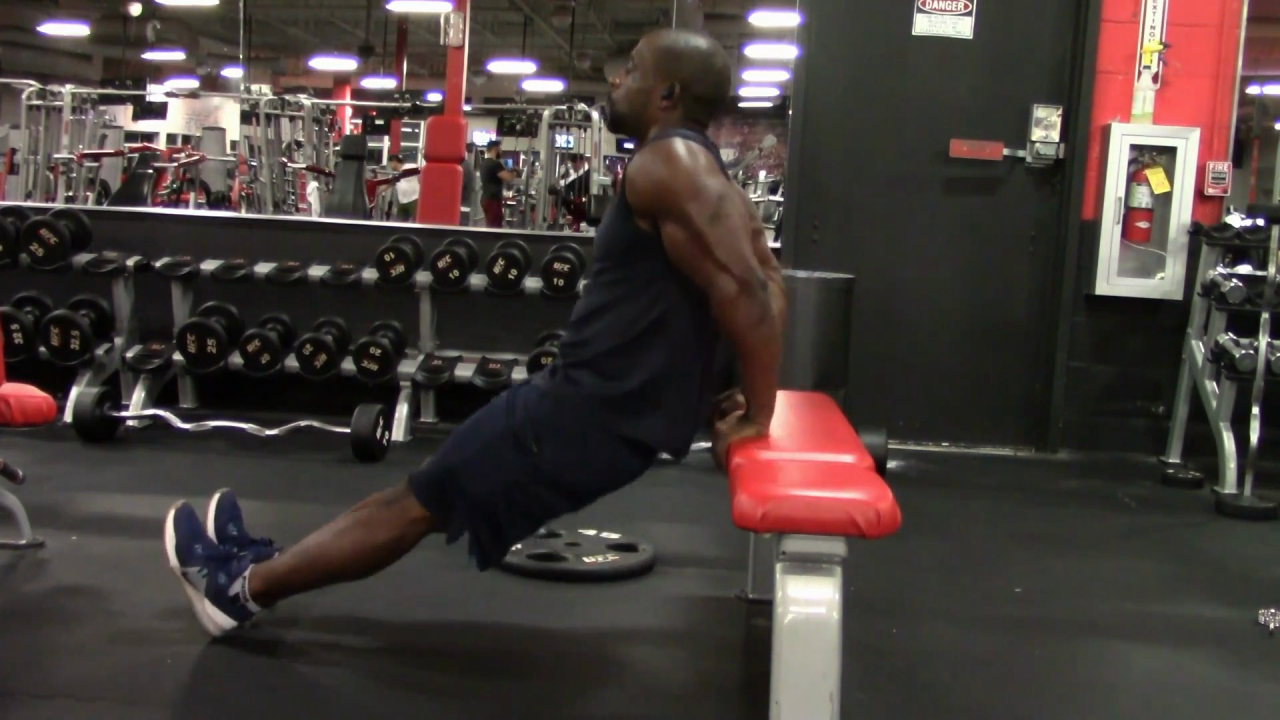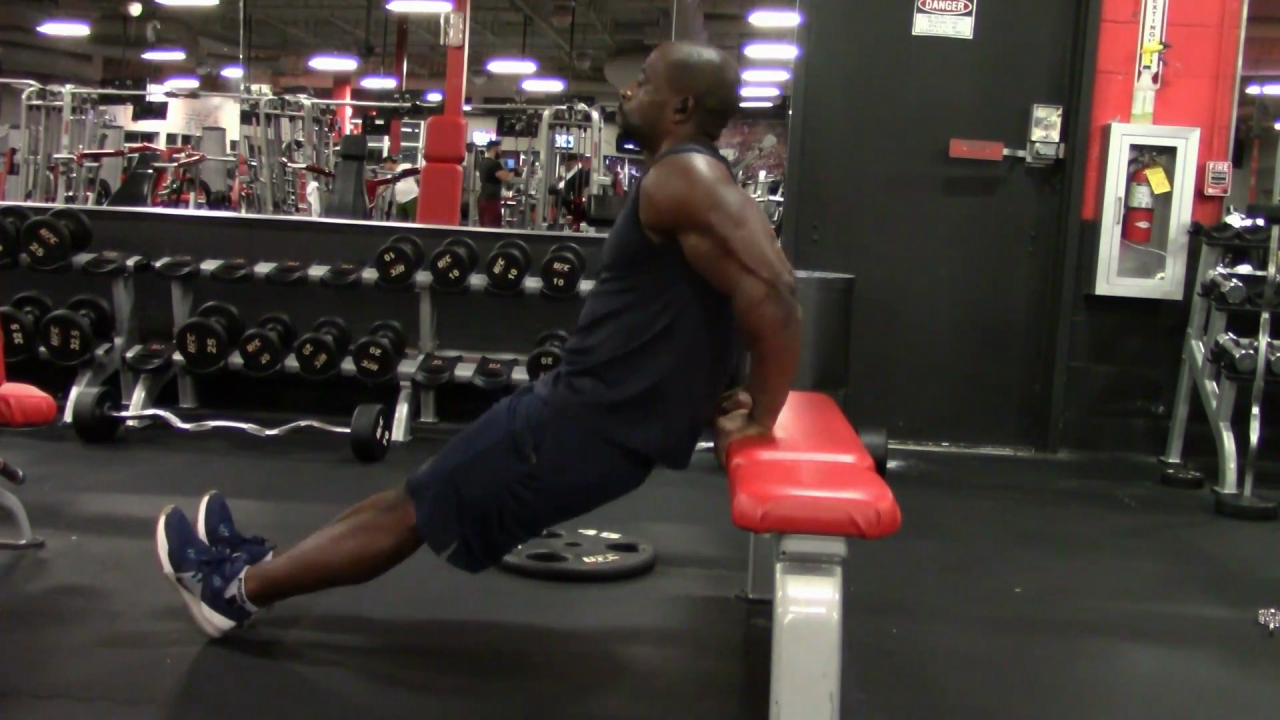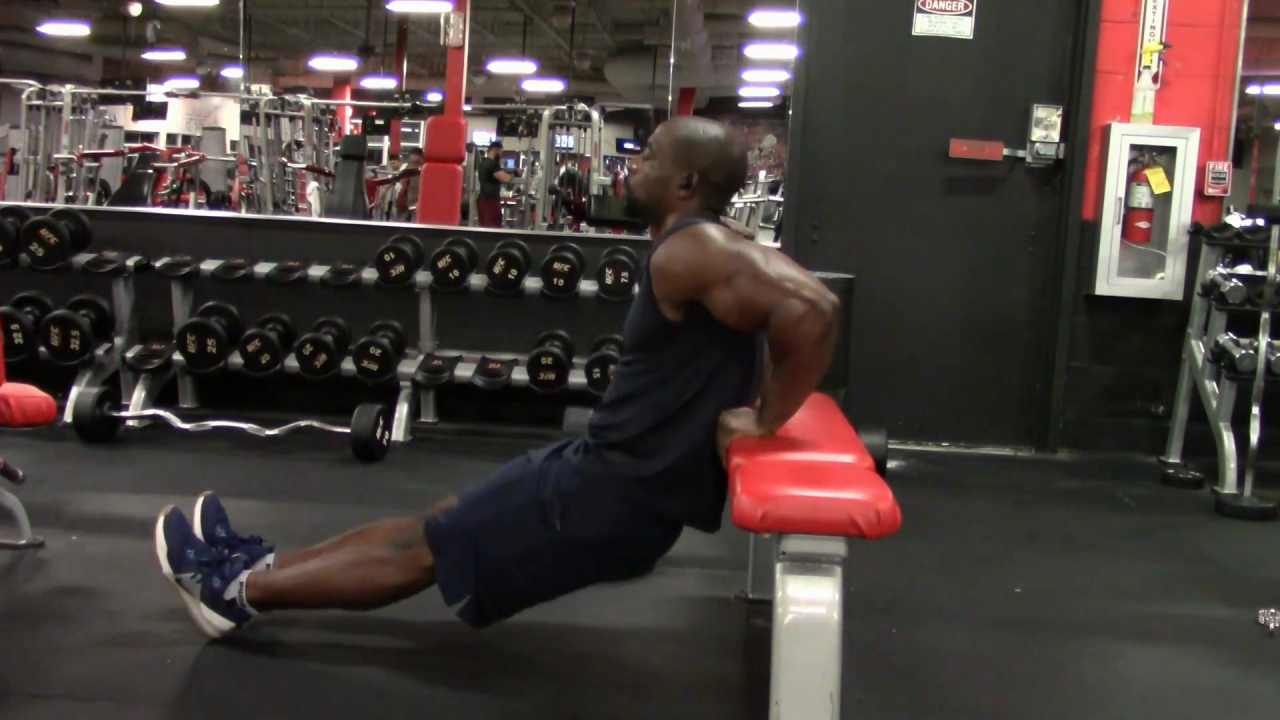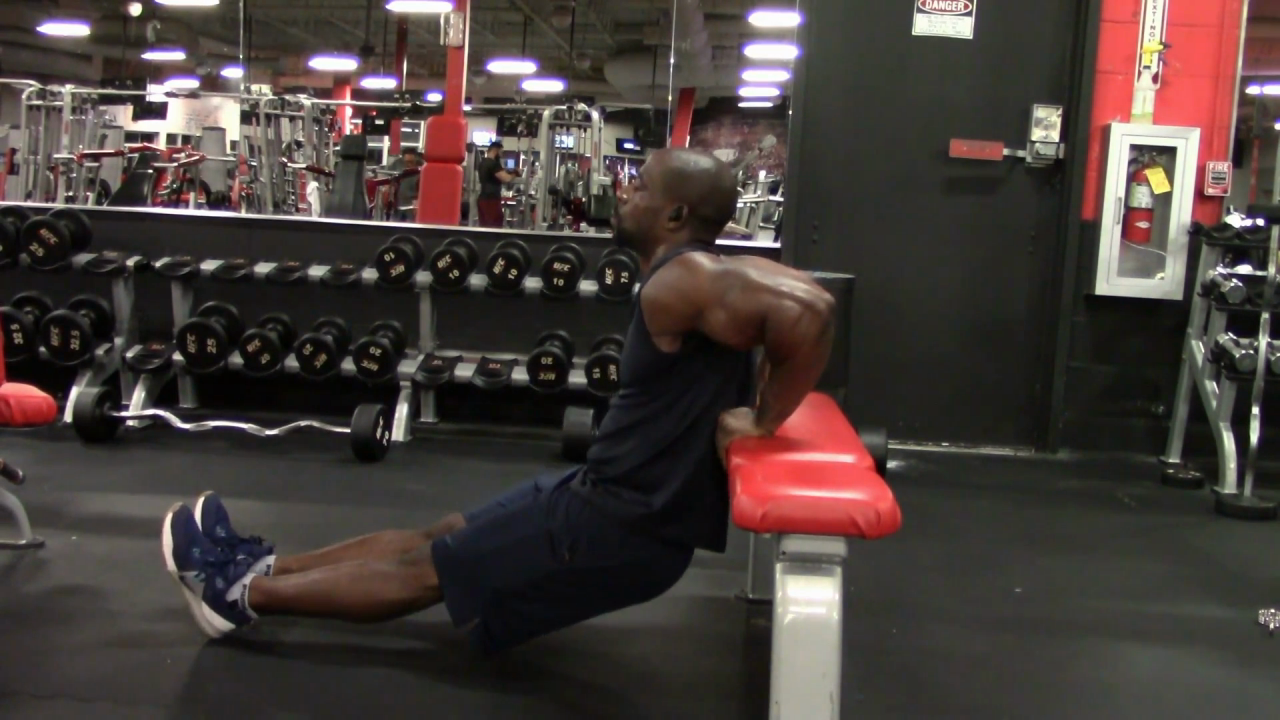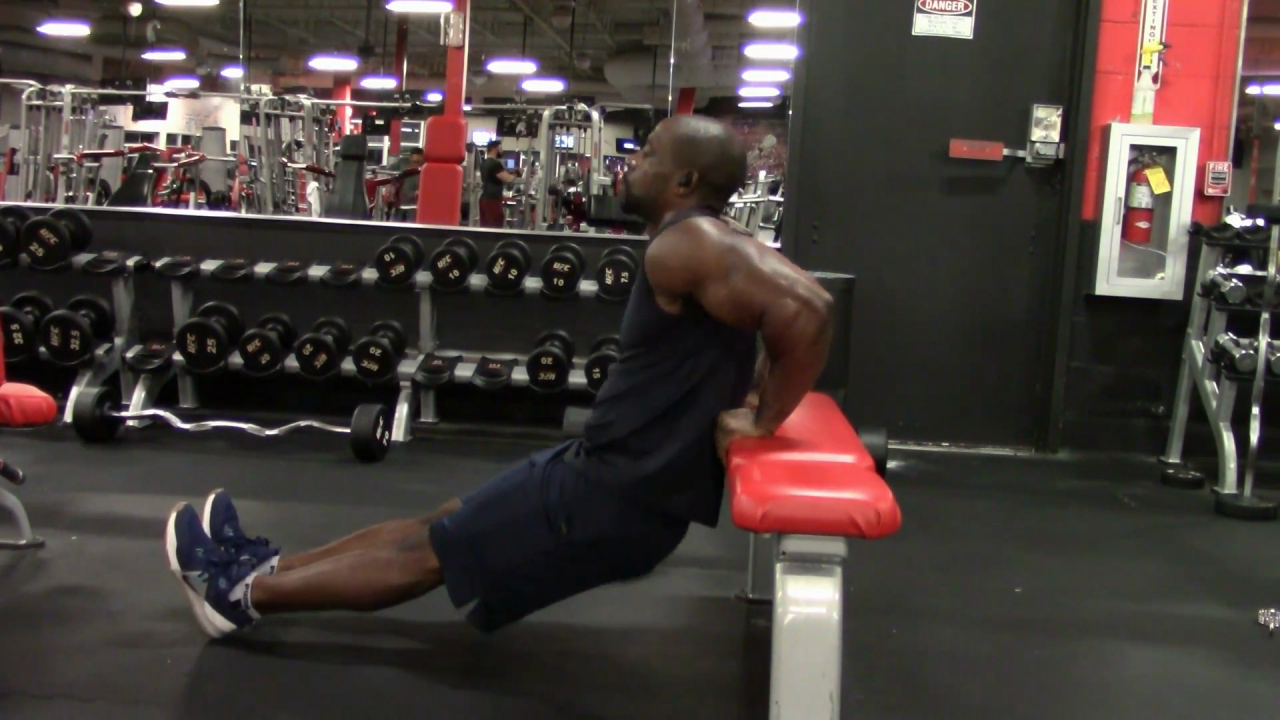
dt=0.5s
person 1, frame 1
left shoulder: (669, 164)
right shoulder: (694, 170)
left elbow: (744, 293)
right elbow: (766, 280)
left wrist: (758, 420)
right wrist: (747, 399)
left hip: (593, 412)
right hip: (604, 398)
left knee: (419, 505)
right knee: (430, 490)
left ankle: (243, 588)
right ankle: (265, 565)
person 1, frame 2
left shoulder: (684, 178)
right shoulder: (701, 182)
left elbow: (769, 295)
right elbow: (761, 290)
left wrist: (762, 420)
right wrist: (749, 396)
left hip: (594, 422)
right hip: (598, 405)
left knee: (417, 509)
right knee: (424, 492)
left ankle: (238, 588)
right ankle: (262, 564)
person 1, frame 3
left shoulder: (690, 252)
right shoulder: (705, 250)
left elbow: (812, 311)
right elbow: (788, 315)
left wrist: (765, 422)
right wrist: (754, 399)
left hip: (621, 493)
right hip: (611, 465)
left knee: (427, 551)
right knee: (439, 521)
left ankle: (238, 589)
right ankle: (263, 564)
person 1, frame 4
left shoulder: (679, 284)
right shoulder: (700, 277)
left elbow: (809, 311)
right elbow: (790, 297)
left wrist: (762, 423)
right wrist: (758, 407)
left hip: (628, 525)
right hip: (615, 492)
left knee: (432, 569)
right knee: (444, 536)
left ankle: (241, 592)
right ankle: (265, 567)
person 1, frame 5
left shoulder: (686, 244)
right shoulder: (704, 243)
left elbow: (805, 310)
right elbow: (789, 308)
left wrist: (764, 423)
right wrist: (753, 400)
left hip: (622, 494)
right hip: (612, 467)
left knee: (432, 554)
right knee: (442, 523)
left ankle: (241, 593)
right ankle: (270, 567)
